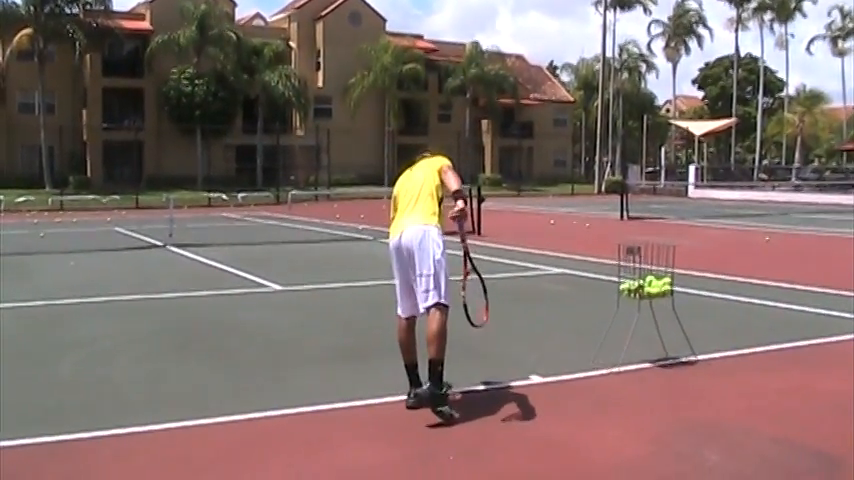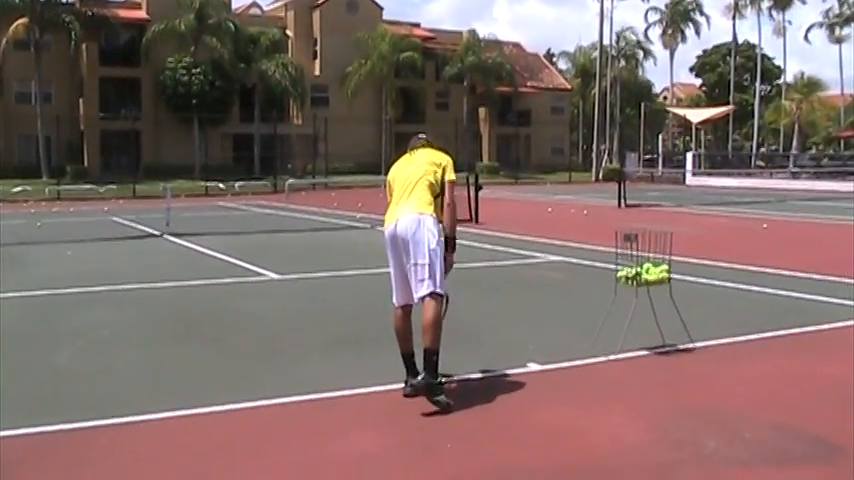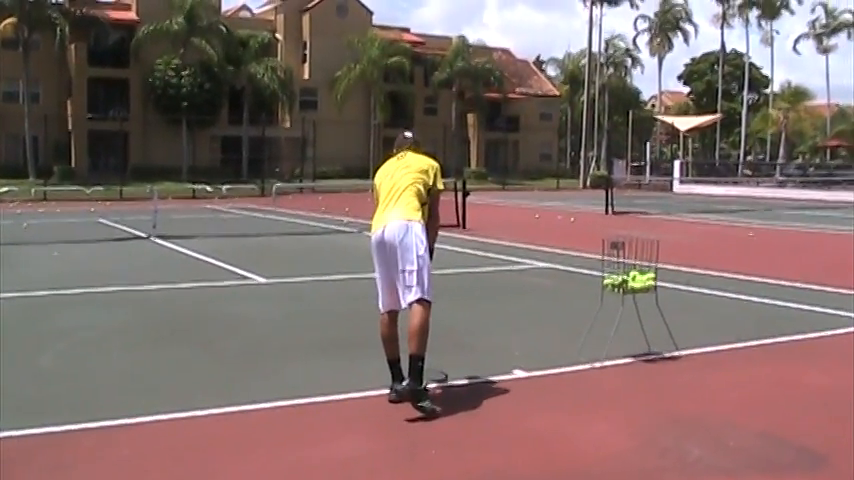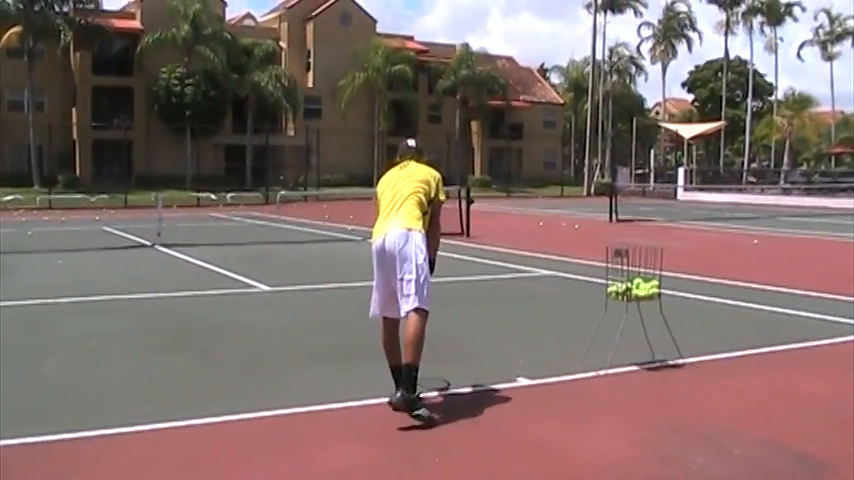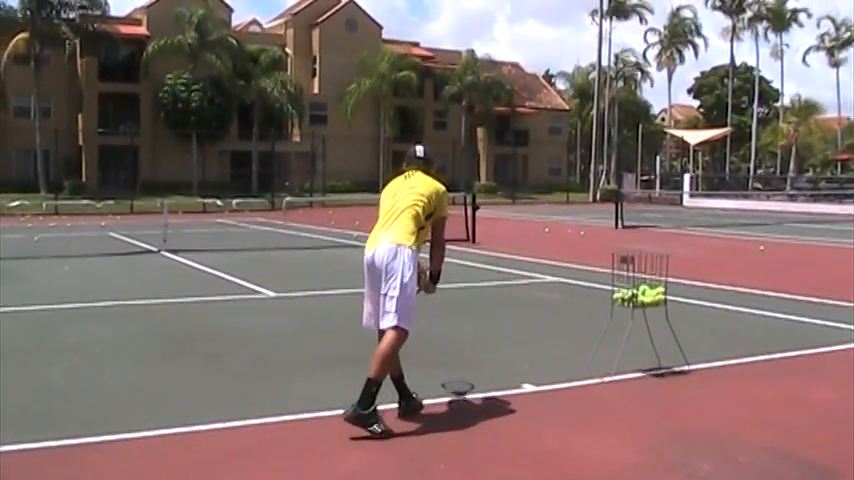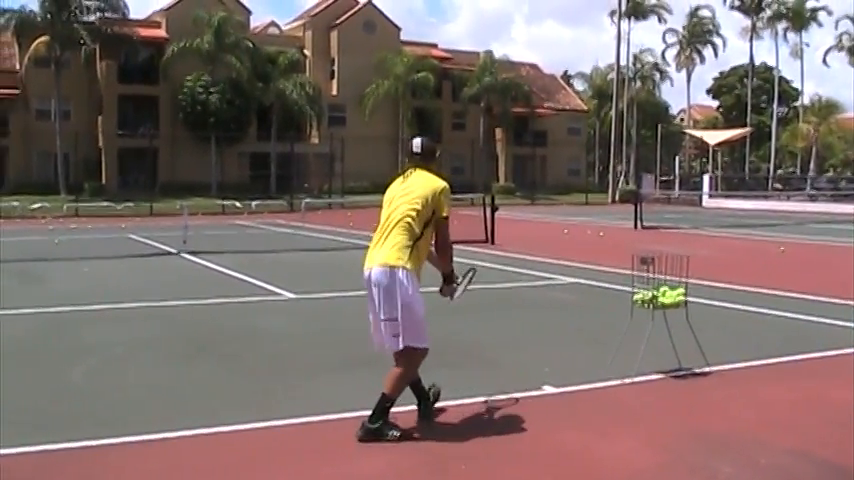
dt=0.5s
person 1, frame 1
left shoulder: (402, 179)
right shoulder: (438, 162)
right elbow: (449, 174)
right wrist: (459, 199)
left hip: (397, 236)
right hip: (423, 231)
left knee: (406, 314)
right knee: (437, 306)
left ankle: (415, 388)
right ankle: (434, 387)
person 1, frame 2
left shoulder: (397, 166)
right shoulder: (440, 157)
right elbow: (447, 203)
right wrist: (450, 242)
left hip: (392, 224)
right hip: (419, 220)
left knee: (402, 303)
right knee: (432, 296)
left ankle: (411, 376)
right ankle: (429, 377)
person 1, frame 3
left shoulder: (383, 169)
right shoulder: (429, 164)
right elbow: (432, 215)
right wrist: (429, 249)
left hip: (379, 230)
right hip: (406, 226)
left knee: (388, 309)
right knee: (419, 302)
left ankle: (397, 382)
right ankle: (414, 383)
person 1, frame 4
left shoulder: (385, 178)
right shoulder: (431, 175)
right elbow: (434, 226)
right wrist: (430, 262)
left hip: (379, 238)
right hip: (407, 235)
left knee: (389, 317)
right knee: (416, 311)
left ankle: (401, 389)
right ankle: (408, 392)
person 1, frame 5
left shoulder: (392, 185)
right shoulder: (437, 188)
right elbow: (437, 241)
left wrist: (417, 269)
right wrist: (434, 276)
left hip: (373, 249)
right hip: (397, 251)
left knee: (387, 329)
right knee: (396, 330)
left ankle: (406, 399)
right ankle: (363, 407)
person 1, frame 6
left shoulder: (396, 185)
right shoulder: (438, 186)
right elbow: (442, 242)
left wrist: (439, 266)
right wrist: (448, 278)
left hip: (373, 266)
right hip: (396, 270)
left knee: (404, 345)
right knee: (413, 349)
left ankle: (424, 401)
right ankle: (375, 422)
